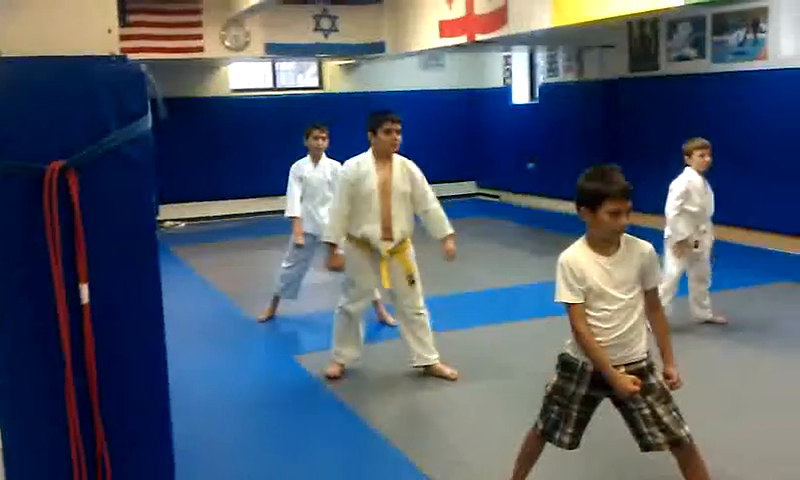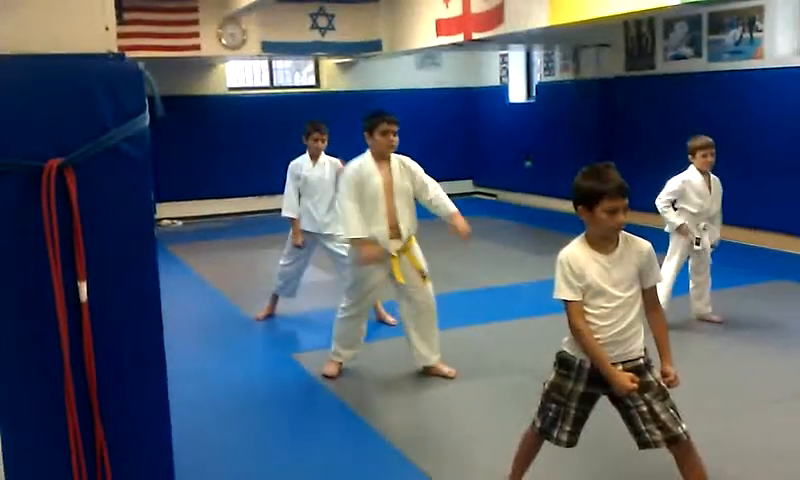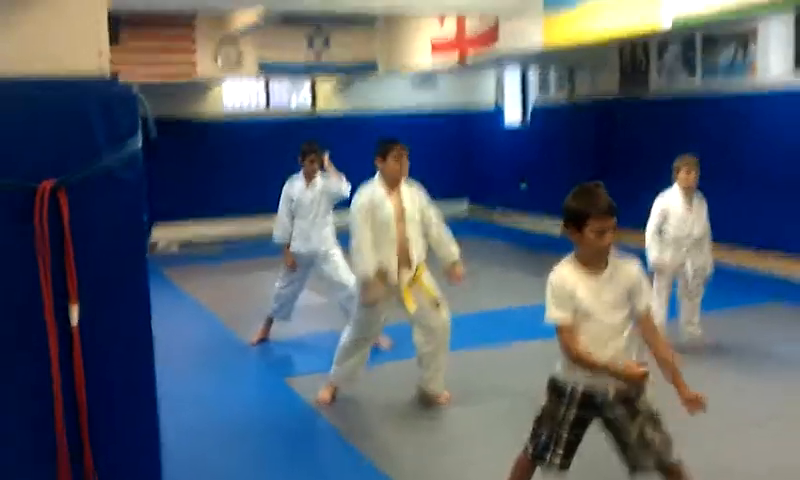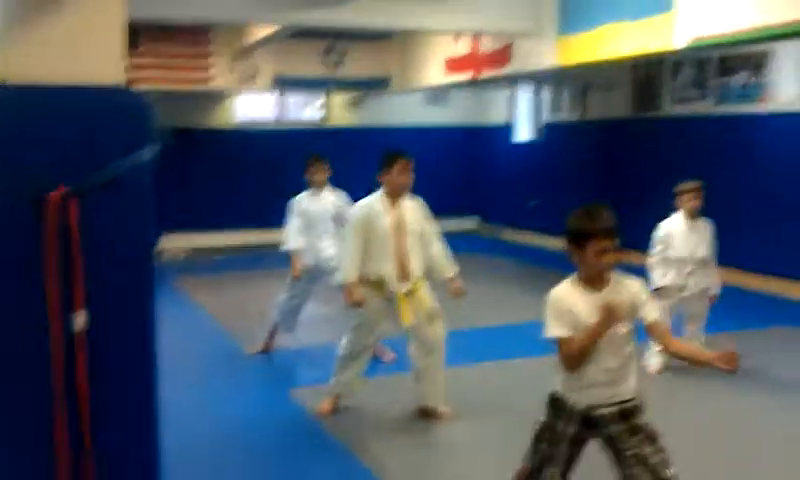
dt=0.5s
person 1, frame 1
left shoulder: (643, 252)
right shoulder: (571, 261)
left elbow: (654, 309)
right elbow: (579, 327)
left wrist: (669, 362)
right wrist: (613, 376)
left hip: (635, 363)
right hip: (584, 363)
left knee: (681, 441)
right knee: (544, 430)
person 1, frame 2
left shoulder: (642, 250)
right shoulder: (570, 258)
left elbow: (652, 308)
right elbow: (577, 324)
left wrist: (666, 361)
right wrist: (611, 373)
left hip: (632, 360)
right hip: (582, 360)
left knee: (678, 438)
right knee: (540, 429)
person 1, frame 3
left shoulder: (630, 272)
right shoulder: (561, 280)
left elbow: (650, 333)
right elbow: (570, 347)
left wrist: (681, 387)
right wrist: (617, 370)
left hip: (622, 388)
right hip: (574, 387)
right knee: (535, 454)
person 1, frame 4
left shoulder: (631, 289)
right shoulder: (560, 297)
left elbow: (666, 340)
right elbow: (570, 361)
left wrist: (711, 358)
right wrist: (602, 324)
left hip: (621, 404)
right hip: (573, 404)
person 2, frame 1
left shoulder: (408, 168)
right shoulder: (353, 168)
left elbow: (428, 204)
right elbow: (340, 210)
left wrist: (447, 237)
right wrist: (333, 249)
left hip: (398, 248)
right hip: (362, 249)
left knee: (412, 304)
right knee: (350, 305)
left ankle: (428, 360)
right ankle: (339, 358)
person 2, frame 2
left shoulder: (406, 165)
right shoulder: (355, 170)
left elbow: (431, 190)
right elbow: (349, 209)
left wrist: (455, 215)
right wrist: (361, 243)
left hip: (404, 247)
right hip: (370, 249)
left knee: (421, 301)
right knee: (353, 304)
left ankle: (429, 361)
right ankle: (338, 357)
person 2, frame 3
left shoulder: (414, 191)
right shoulder: (364, 197)
left elbow: (434, 227)
right elbow: (361, 242)
left wrist: (453, 261)
right wrist: (368, 282)
left hip: (415, 275)
right hip: (381, 278)
left knee: (437, 325)
right knee: (361, 332)
left ankle: (431, 386)
right ankle: (334, 382)
person 2, frame 4
left shoulder: (417, 207)
right shoulder: (365, 209)
left elbow: (432, 244)
right elbow: (353, 249)
left wrist: (451, 276)
right wrist: (350, 286)
left hip: (412, 287)
right hip: (375, 289)
left knee: (432, 338)
right knee: (357, 343)
left ankle: (430, 402)
right ankle: (334, 395)
person 3, frame 1
left shoulder: (335, 167)
right shoulder: (297, 168)
right elbow: (294, 200)
right wrist: (297, 232)
right hip: (307, 228)
right knee: (291, 267)
left ankle: (380, 311)
right ankle: (273, 307)
person 3, frame 2
left shoulder: (334, 164)
right shoulder: (296, 166)
right elbow: (291, 200)
right wrist: (296, 231)
left hip: (331, 226)
right hip: (304, 227)
right knee: (289, 265)
left ankle: (378, 310)
right ankle: (272, 305)
person 3, frame 3
left shoulder: (326, 183)
right shoulder: (291, 187)
left elbow: (343, 191)
right elbow: (284, 222)
left wrist: (328, 166)
right wrist: (287, 253)
left hip: (325, 248)
right hip: (300, 250)
left knee: (347, 285)
right knee: (285, 289)
right ankle: (265, 329)
person 3, frame 4
left shoulder: (338, 198)
right shoulder: (299, 201)
right elbow: (294, 232)
right wrist: (296, 262)
left hip: (334, 259)
right hip: (307, 261)
right knee: (291, 298)
left ankle: (375, 345)
right ankle: (269, 340)
person 4, frame 1
left shoulder: (703, 183)
right shoulder: (684, 182)
right elbow: (672, 211)
left wrist: (707, 237)
right wrist: (680, 238)
left hip: (698, 237)
right hip: (680, 237)
left knee: (701, 276)
right knee: (672, 276)
left ankle: (703, 313)
person 4, frame 2
left shoulder: (715, 182)
right shoulder: (683, 180)
left elbow: (717, 211)
right elbow: (662, 201)
left wrist: (715, 235)
right wrist: (677, 223)
left hip: (704, 233)
right hip: (684, 232)
left knee: (702, 273)
right knee: (670, 271)
left ankle: (702, 310)
person 4, frame 3
left shoulder: (700, 203)
right shoulder: (665, 201)
left elbow: (704, 235)
right elbow: (652, 231)
left wrist: (707, 266)
right wrist: (655, 259)
left hip: (692, 259)
right hip: (668, 257)
left knee: (692, 297)
right knee: (660, 298)
left ankle: (693, 332)
person 4, frame 4
left shoulder: (706, 226)
right shoulder: (668, 226)
left elbow: (710, 259)
right elbow: (656, 256)
left wrist: (713, 287)
right wrist: (658, 282)
left hip: (697, 282)
right hip: (672, 280)
left knee: (696, 320)
right knee: (663, 320)
right ankle: (655, 357)
